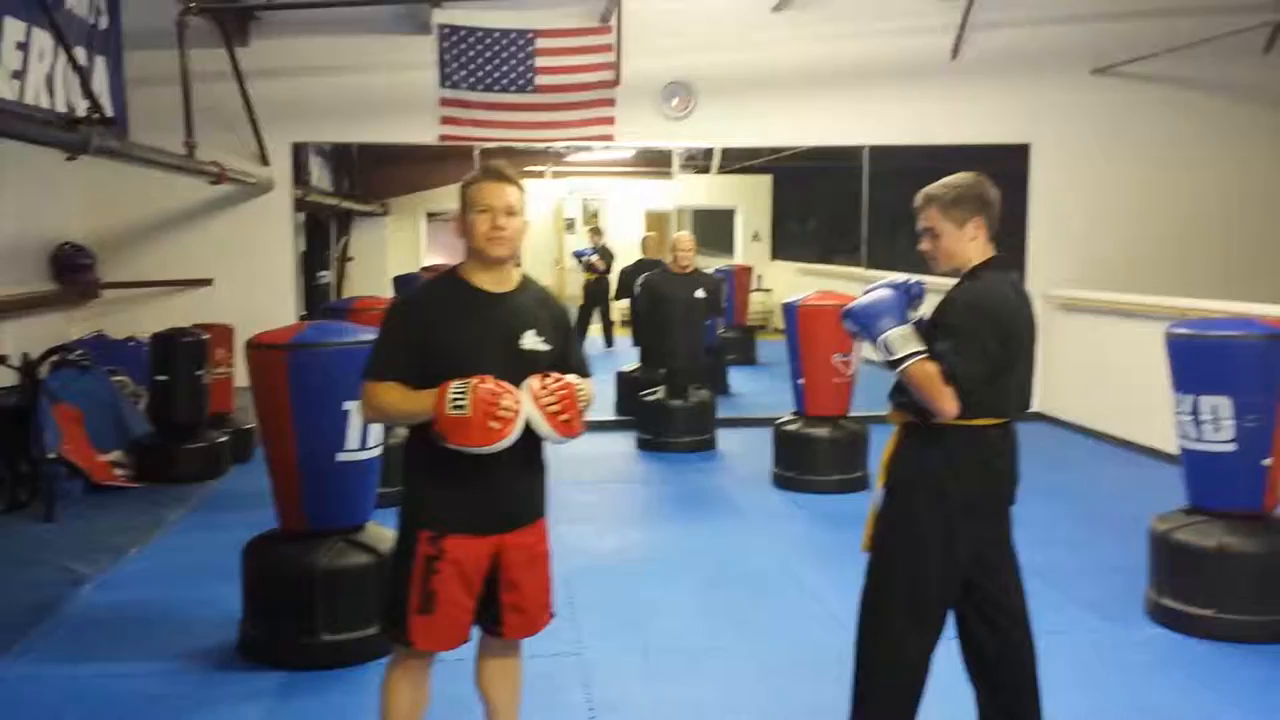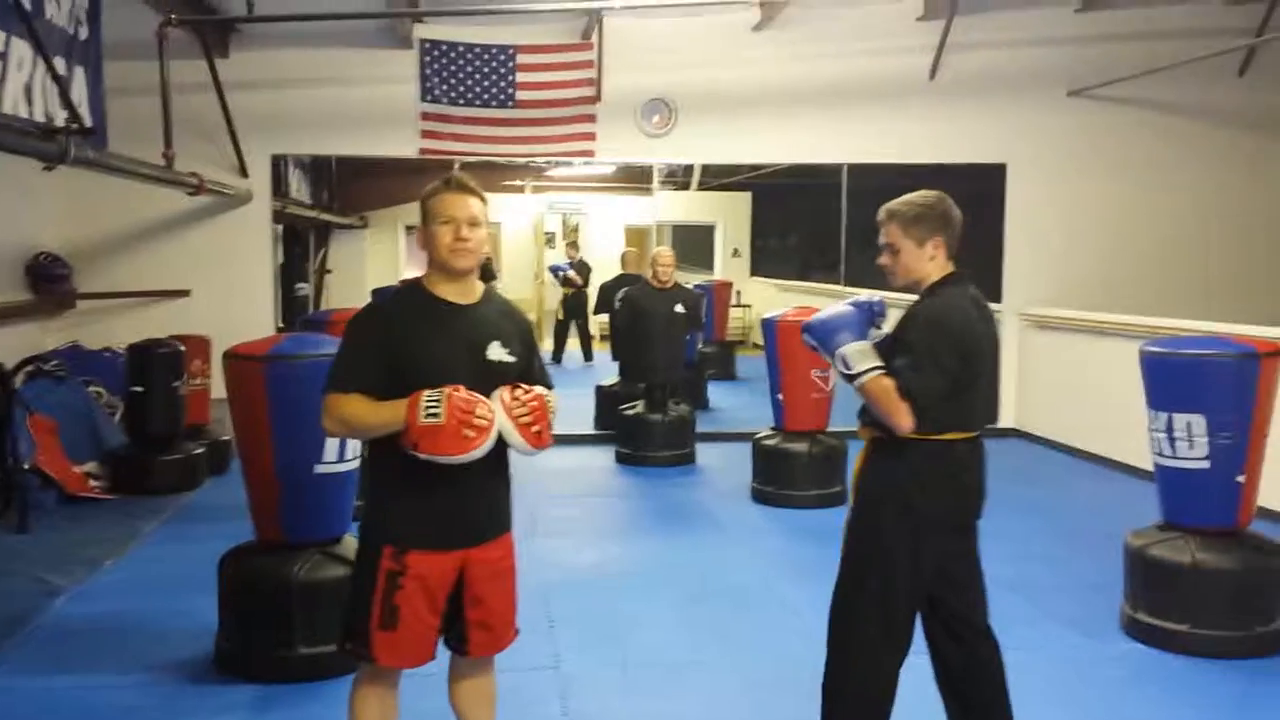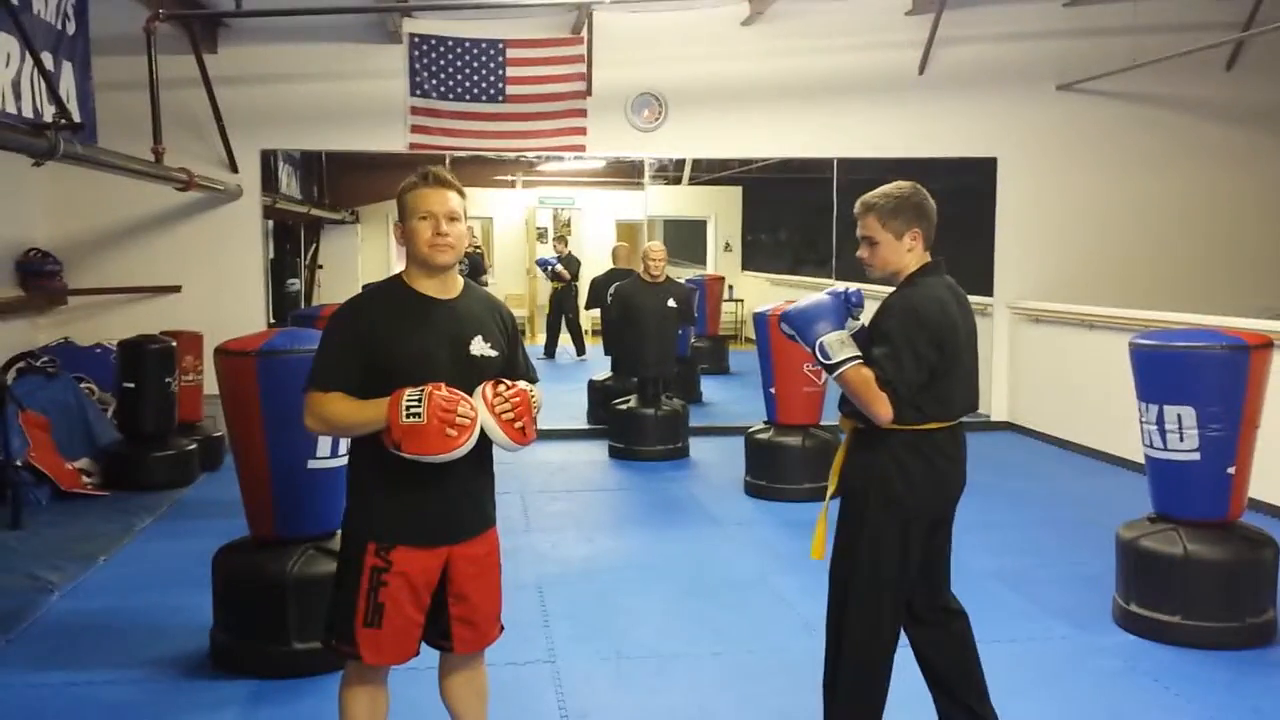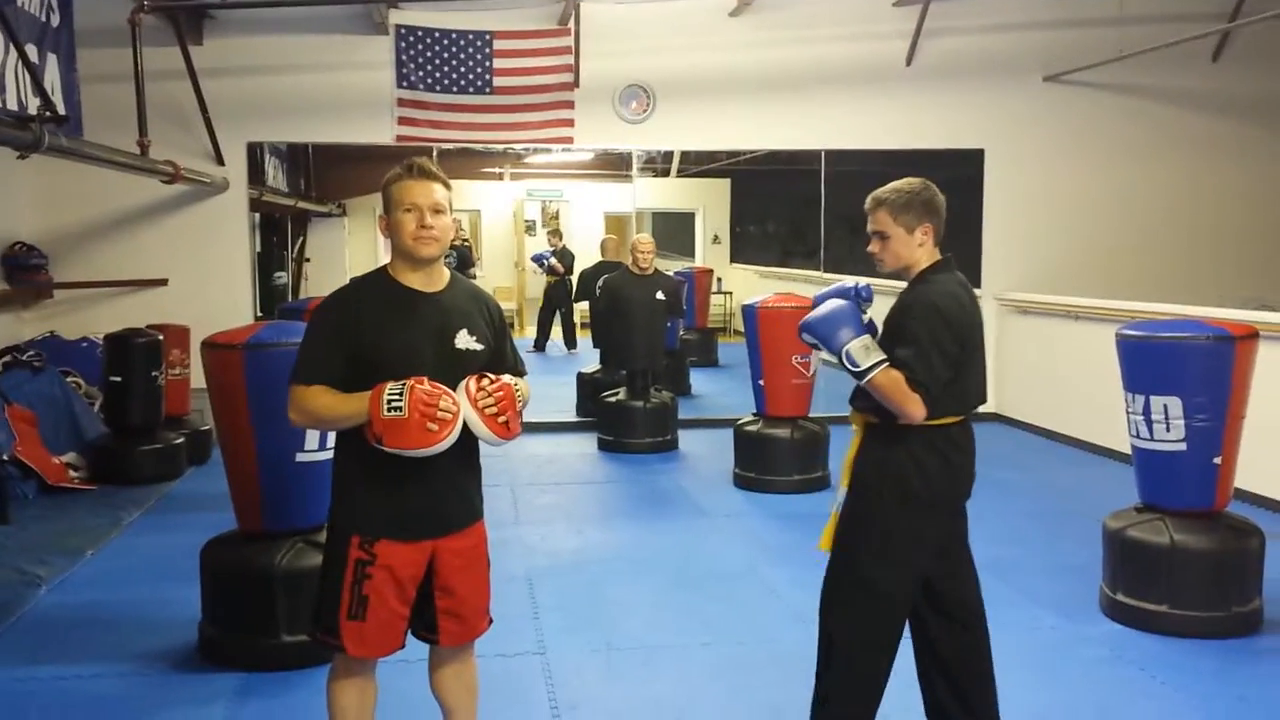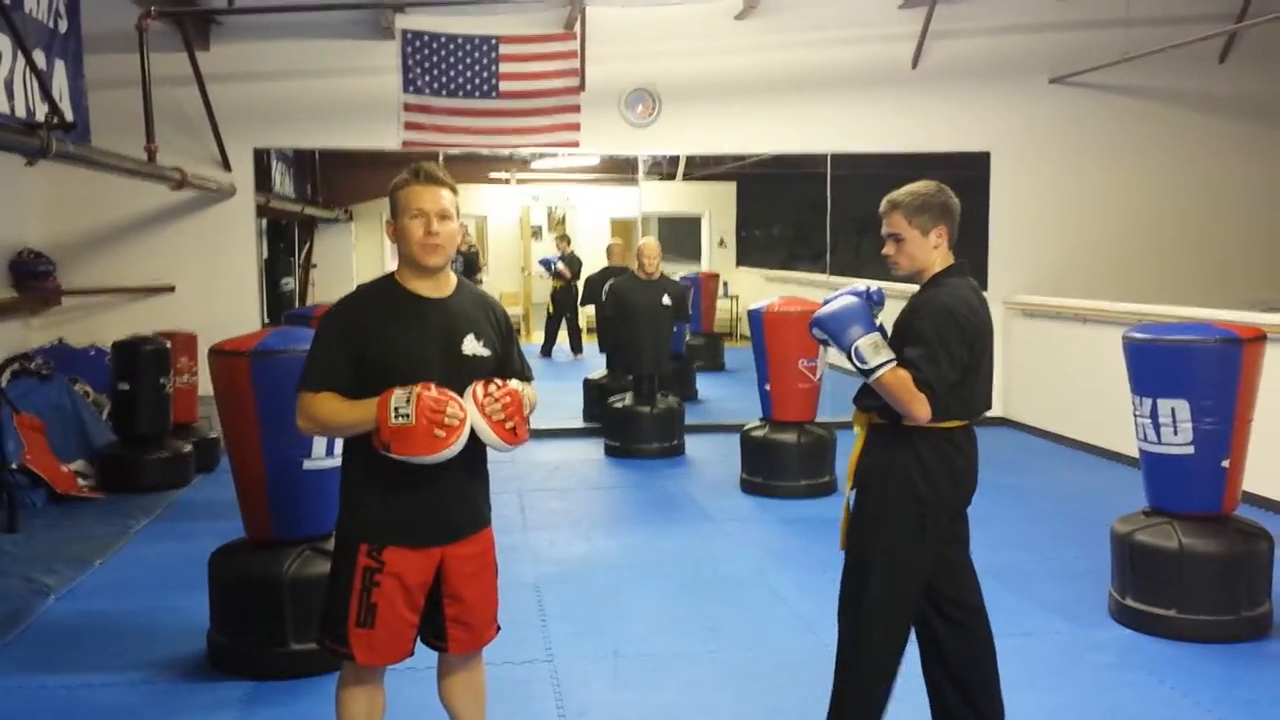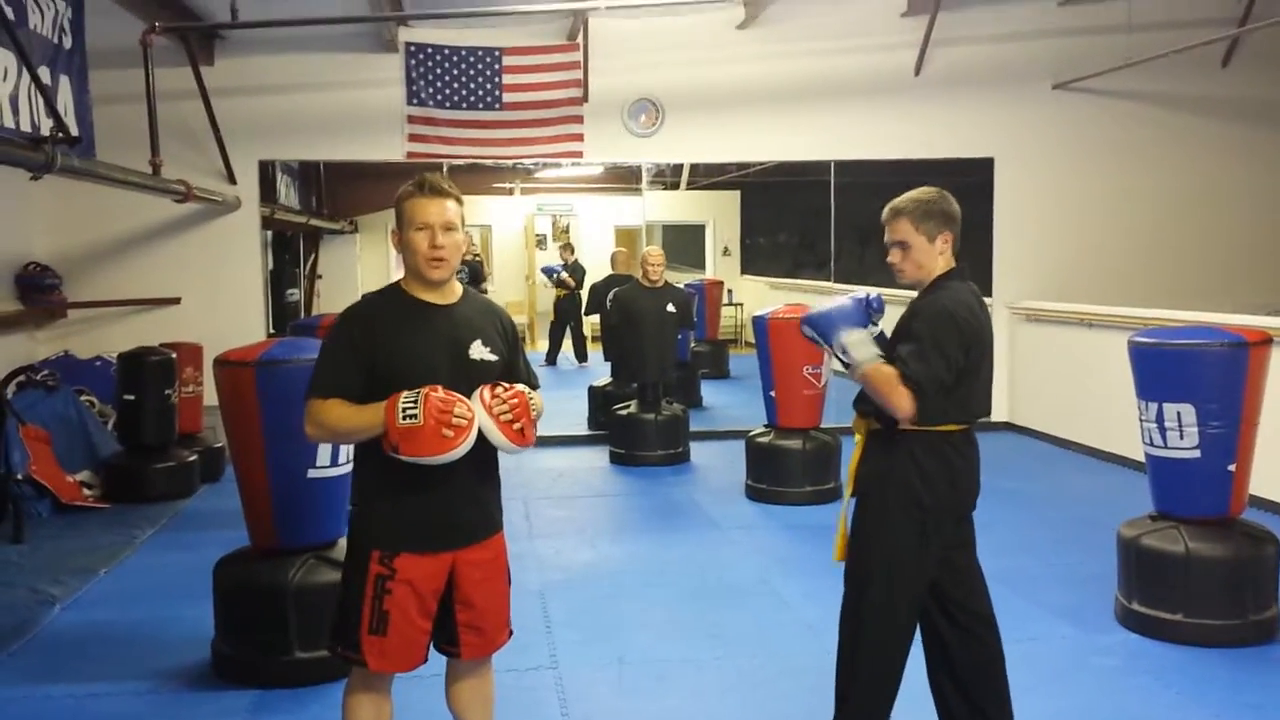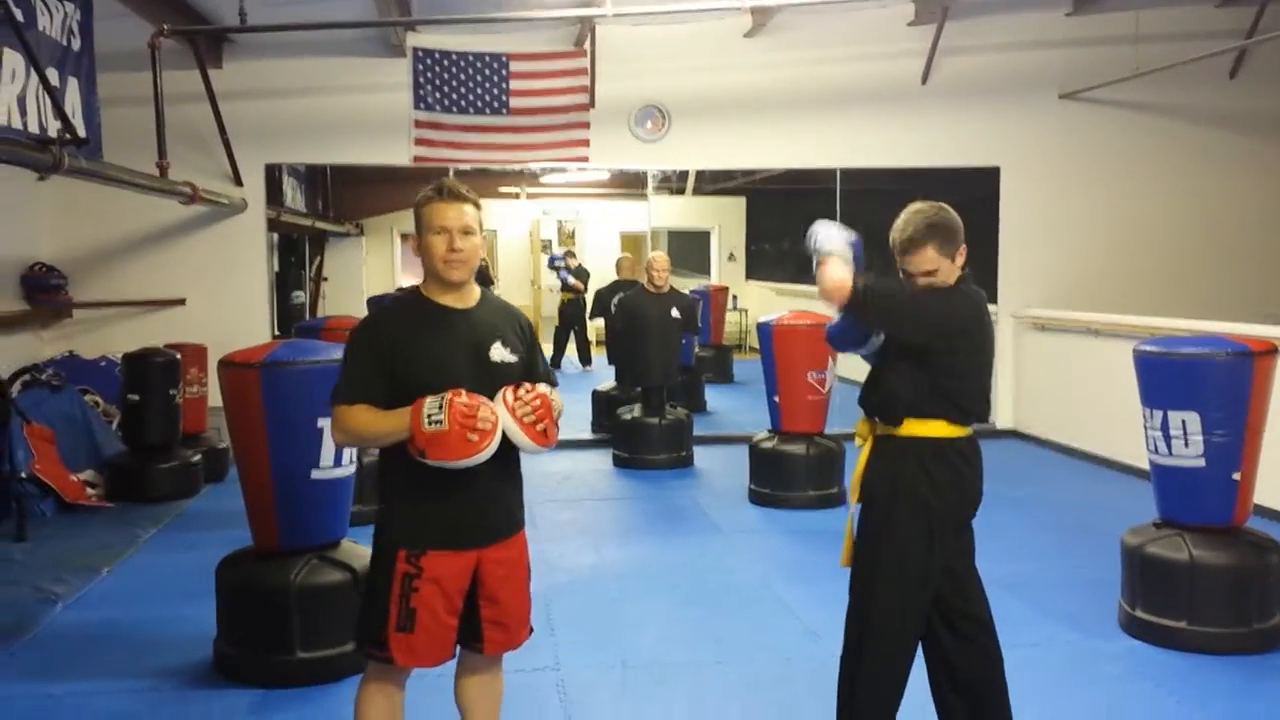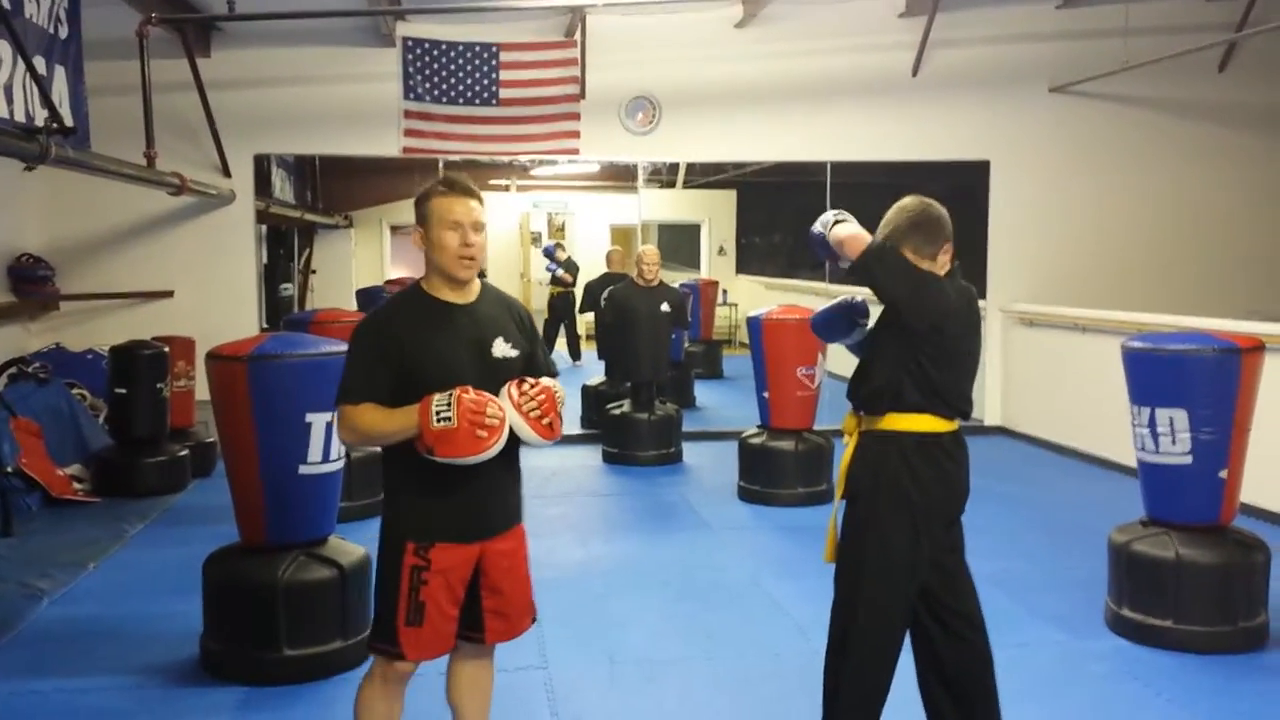
dt=0.3s
person 1, frame 1
left shoulder: (546, 307)
right shoulder: (421, 305)
left elbow: (578, 385)
right elbow: (375, 401)
left wrist: (573, 398)
right wrist: (442, 401)
left hip: (520, 508)
right hip: (442, 514)
left knee: (506, 635)
right knee: (416, 645)
person 1, frame 2
left shoulder: (509, 319)
right shoulder: (384, 317)
left elbow: (540, 398)
right elbow: (337, 415)
left wrist: (538, 409)
right wrist: (413, 411)
left hip: (487, 524)
right hip: (406, 528)
left knee: (478, 652)
right knee: (383, 662)
person 1, frame 3
left shoulder: (492, 312)
right shoulder: (363, 314)
left elbow: (525, 392)
right elbow: (318, 412)
left wrist: (523, 404)
right wrist: (394, 408)
left hip: (472, 519)
right hip: (389, 525)
left knee: (467, 647)
right knee: (370, 659)
person 1, frame 4
left shoulder: (479, 305)
right shoulder: (348, 307)
left elbow: (514, 385)
right elbow: (302, 405)
left wrist: (511, 398)
right wrist: (376, 403)
left hip: (459, 512)
right hip: (374, 518)
left knee: (456, 640)
right knee: (357, 650)
person 1, frame 5
left shoulder: (486, 311)
right shoulder: (356, 313)
left elbow: (522, 392)
right elbow: (310, 413)
left wrist: (517, 404)
right wrist: (383, 410)
left hip: (467, 520)
right hip: (382, 526)
left knee: (465, 646)
right knee: (366, 659)
person 1, frame 6
left shoulder: (492, 318)
right shoulder: (364, 321)
left elbow: (528, 399)
right elbow: (318, 420)
left wrist: (524, 407)
right wrist: (393, 413)
left hip: (478, 526)
right hip: (394, 533)
left knee: (475, 653)
right knee: (375, 666)
person 1, frame 7
left shoulder: (510, 320)
right shoulder: (385, 326)
left elbow: (546, 399)
right elbow: (345, 426)
left wrist: (543, 410)
right wrist: (417, 418)
left hip: (500, 525)
right hip: (418, 533)
left knee: (485, 651)
right knee: (391, 664)
person 1, frame 8
left shoulder: (510, 312)
right shoulder: (388, 323)
left elbow: (546, 388)
right elbow: (352, 424)
left wrist: (545, 400)
right wrist: (424, 415)
left hip: (498, 518)
right hip: (423, 526)
left knee: (478, 643)
right knee: (398, 659)
person 2, frame 1
left shoulder: (977, 300)
right shoulder: (1003, 288)
left elbow: (945, 399)
left wrist: (893, 335)
right wrist: (907, 320)
left hip: (946, 468)
right hip: (980, 463)
left knee: (898, 610)
right knee: (992, 605)
person 2, frame 2
left shoulder: (936, 317)
right shoulder: (966, 306)
left elbow: (903, 414)
left wrist: (852, 350)
right wrist: (871, 340)
left hip: (913, 483)
right hip: (948, 478)
left knee: (867, 623)
right knee: (959, 618)
person 2, frame 3
left shoulder: (912, 307)
right shoulder: (943, 294)
left elbow: (881, 405)
left wrist: (829, 339)
right wrist: (849, 328)
left hip: (895, 473)
right hip: (929, 465)
left knee: (862, 612)
right knee: (929, 601)
person 2, frame 4
left shoulder: (930, 303)
right shoulder: (947, 290)
left elbow: (911, 404)
left wrist: (852, 345)
right wrist: (860, 326)
left hip: (907, 469)
right hip: (935, 463)
left knee: (859, 604)
right knee: (945, 601)
person 2, frame 5
left shoulder: (942, 307)
right shoulder: (956, 295)
left elbow: (917, 404)
left wrist: (862, 342)
right wrist: (867, 328)
left hip: (912, 470)
right hip: (935, 464)
left knee: (874, 607)
right knee: (947, 602)
person 2, frame 6
left shoulder: (941, 311)
right shoulder: (956, 301)
left elbow: (903, 401)
left wrist: (849, 339)
right wrist: (867, 333)
left hip: (914, 473)
right hip: (938, 467)
left knee: (876, 613)
right knee: (955, 605)
person 2, frame 7
left shoulder: (951, 310)
right shoulder: (955, 308)
left elbow: (838, 289)
right elbow: (912, 369)
left wrist: (831, 244)
left hip: (917, 474)
right hip: (935, 468)
left knee: (882, 615)
right knee: (954, 607)
person 2, frame 8
left shoulder: (940, 300)
right shoulder: (944, 300)
left elbow: (851, 243)
right elbow: (900, 362)
left wrist: (834, 223)
right wrist: (854, 333)
left hip: (903, 467)
right hip: (924, 463)
left knee: (867, 610)
right knee: (942, 602)
